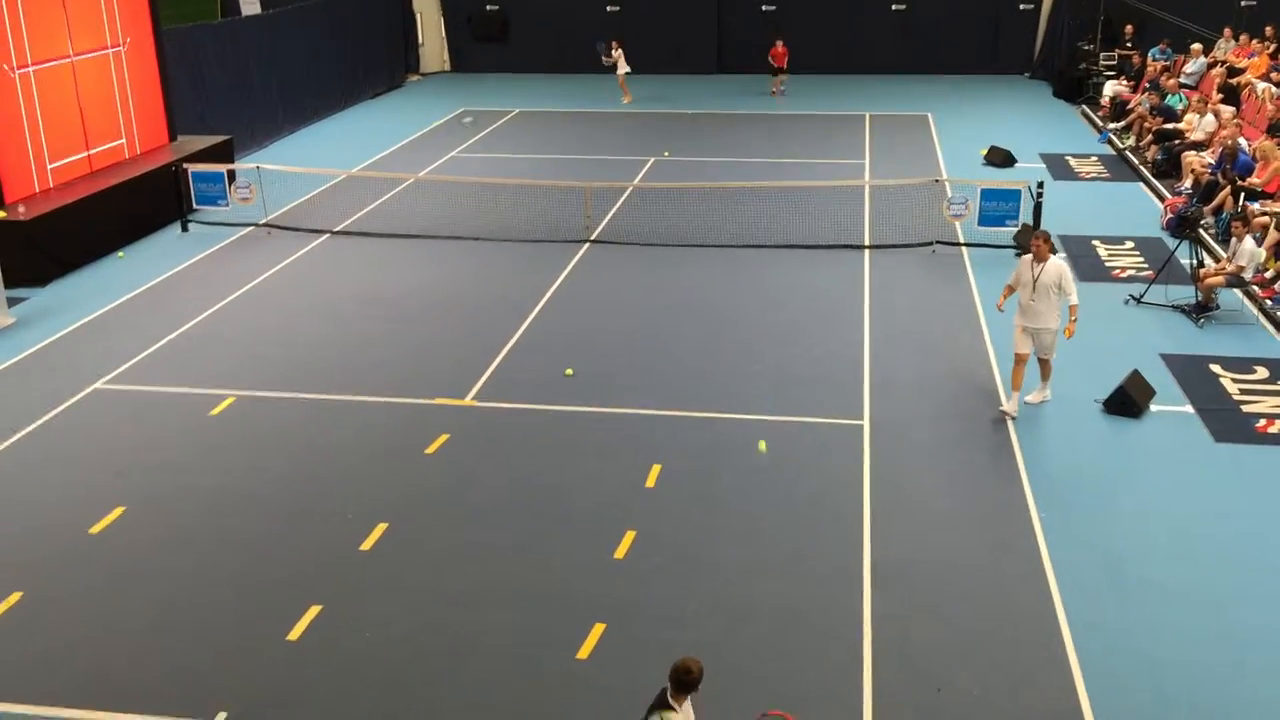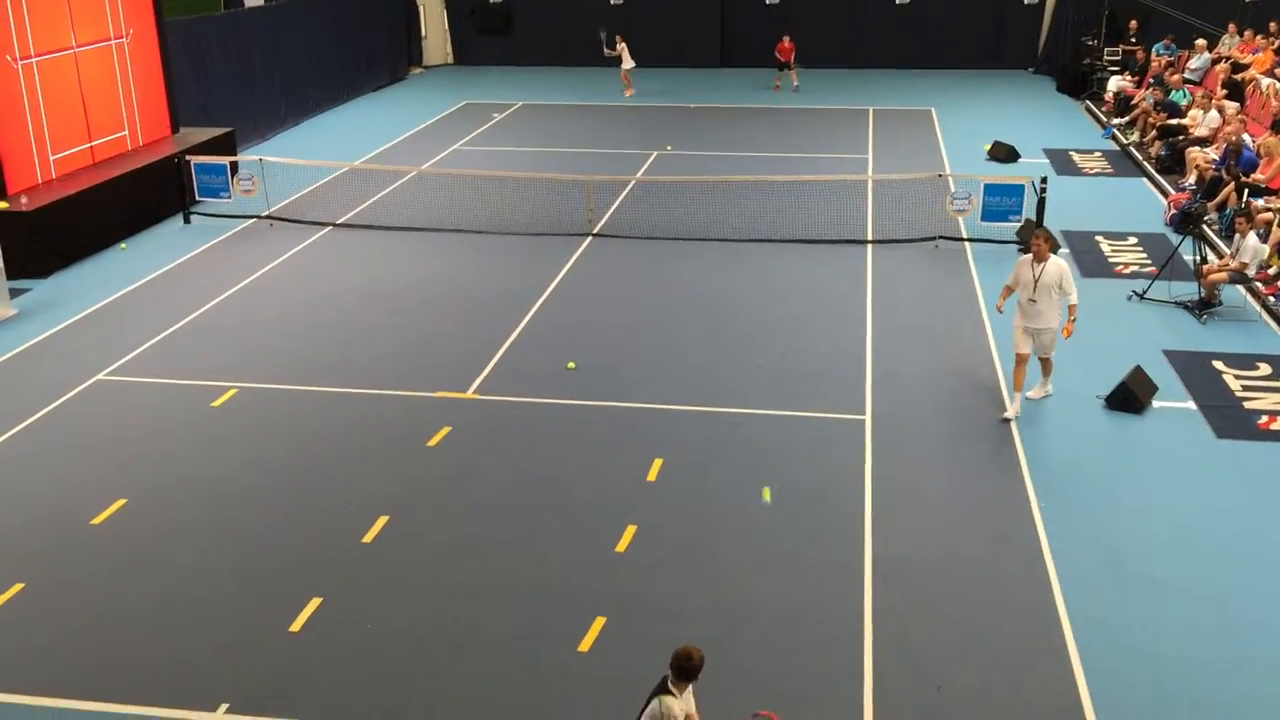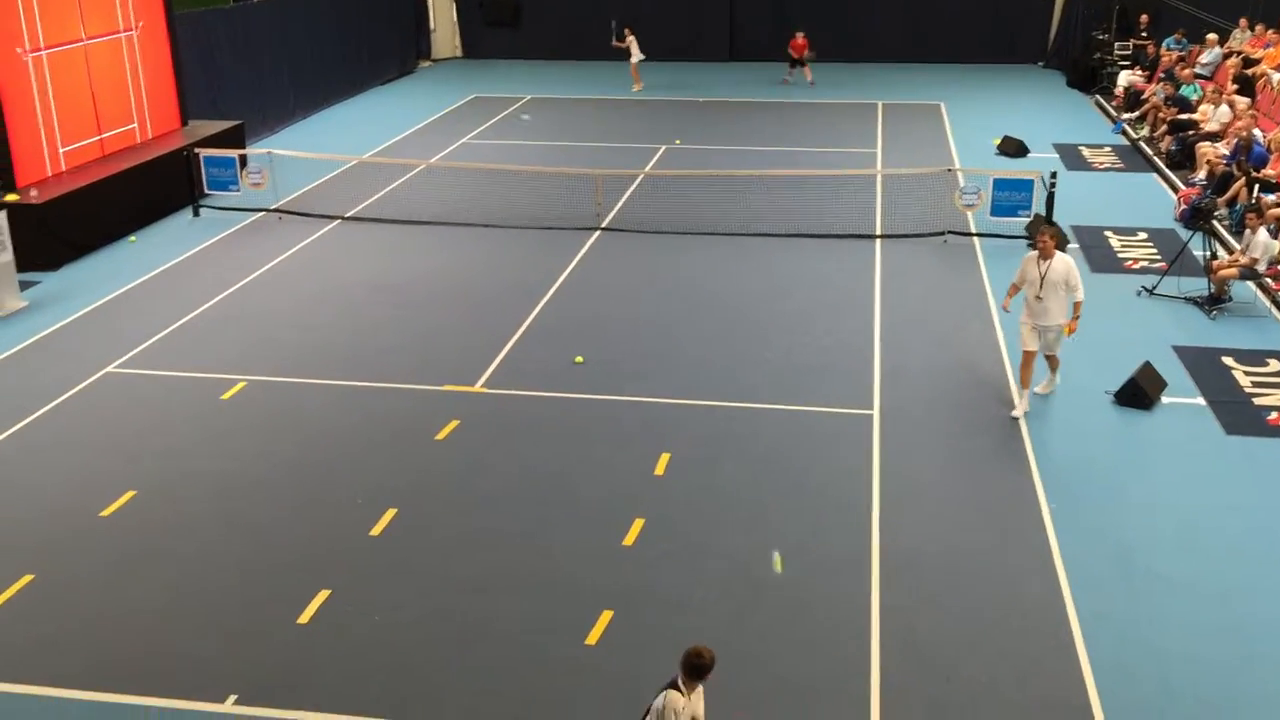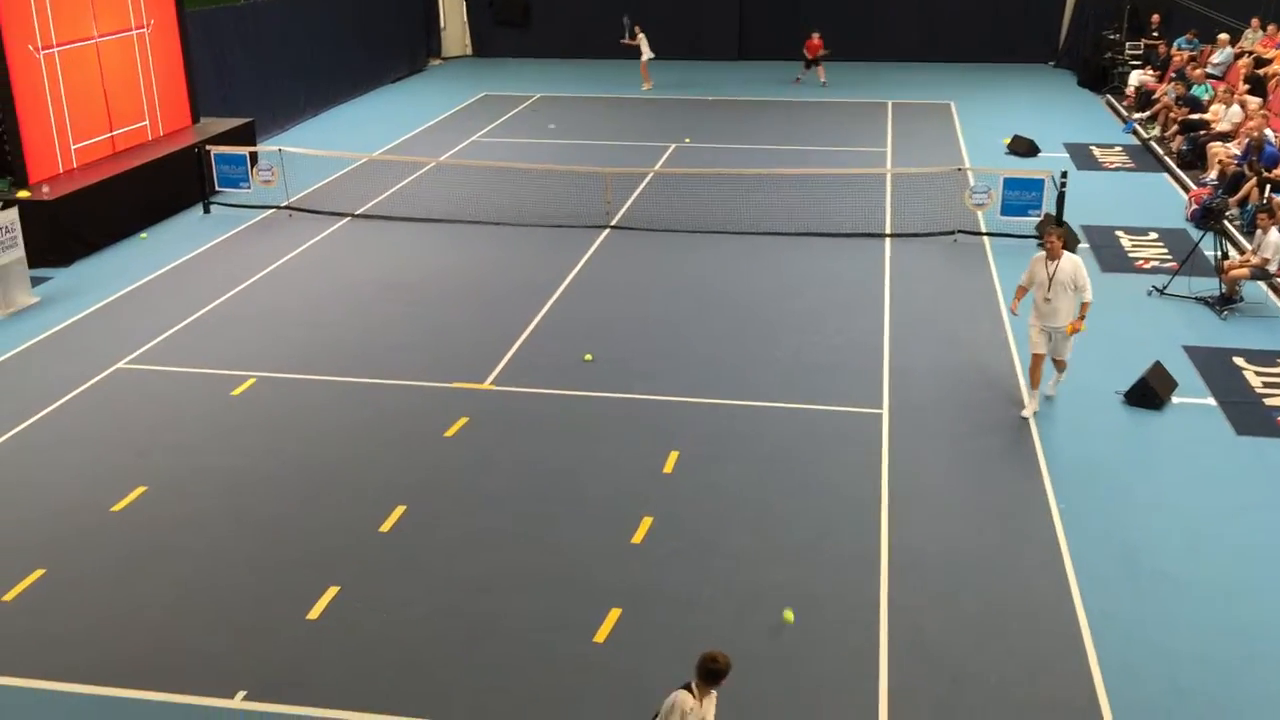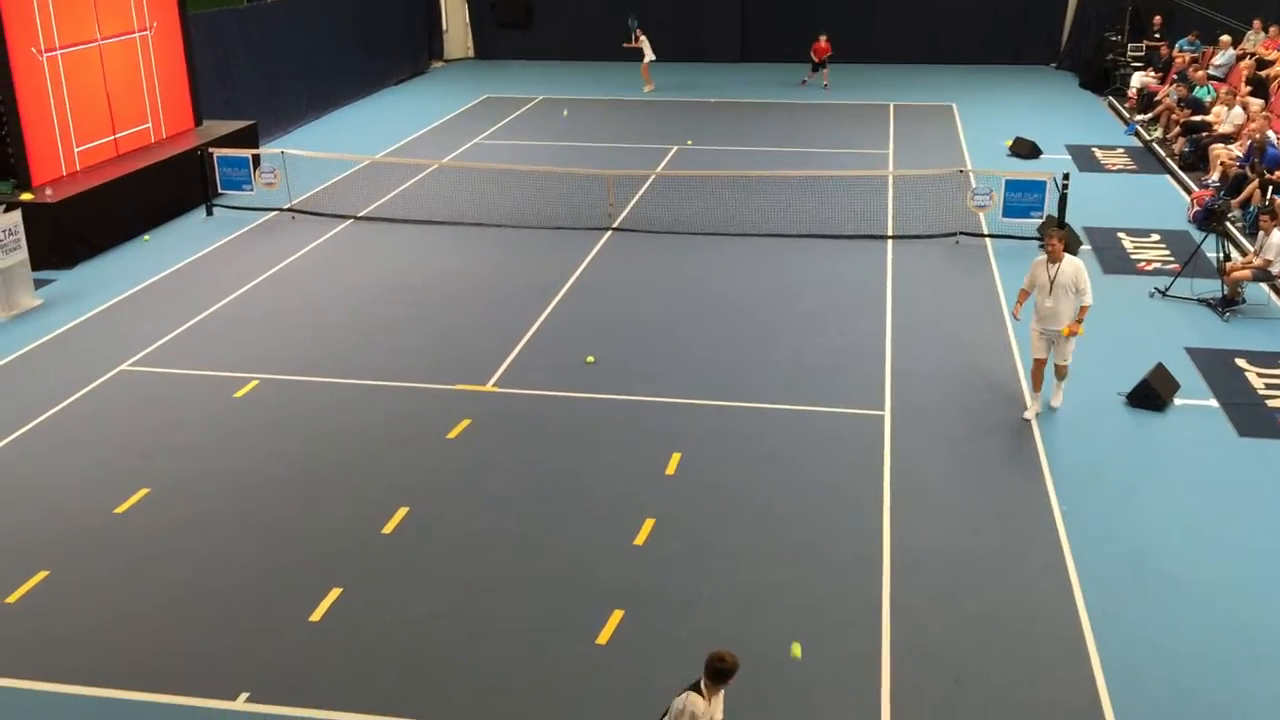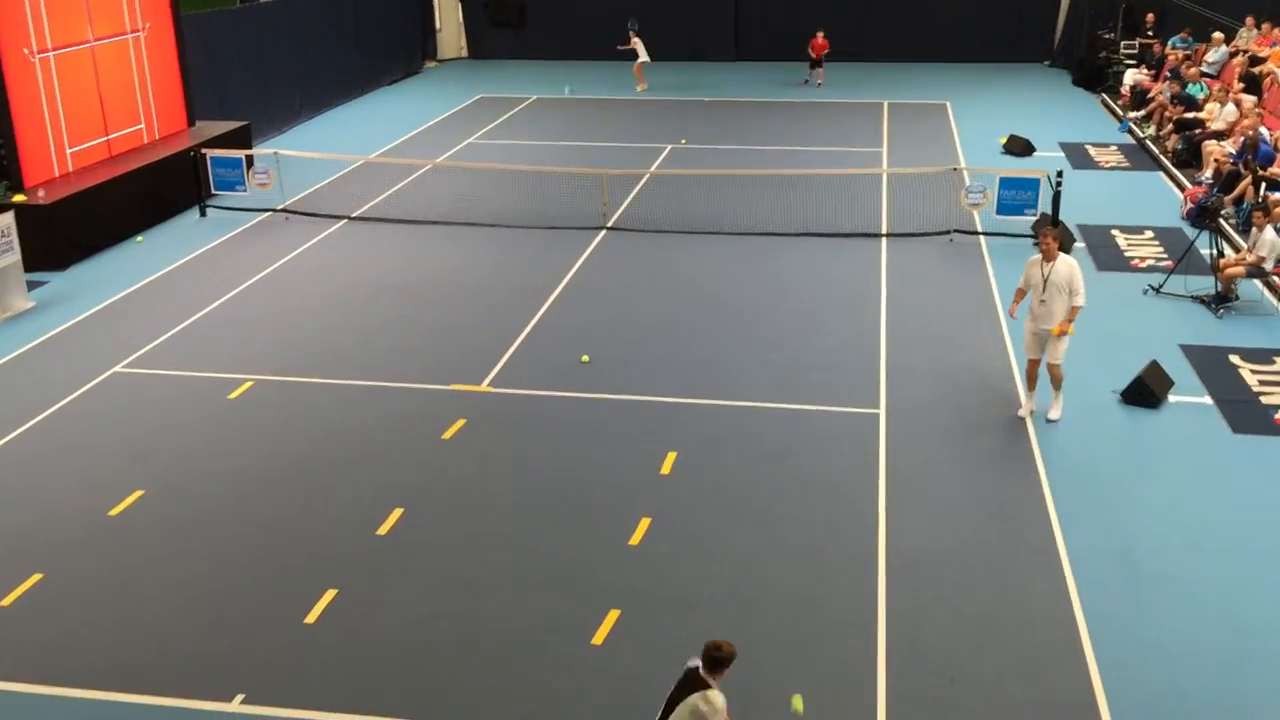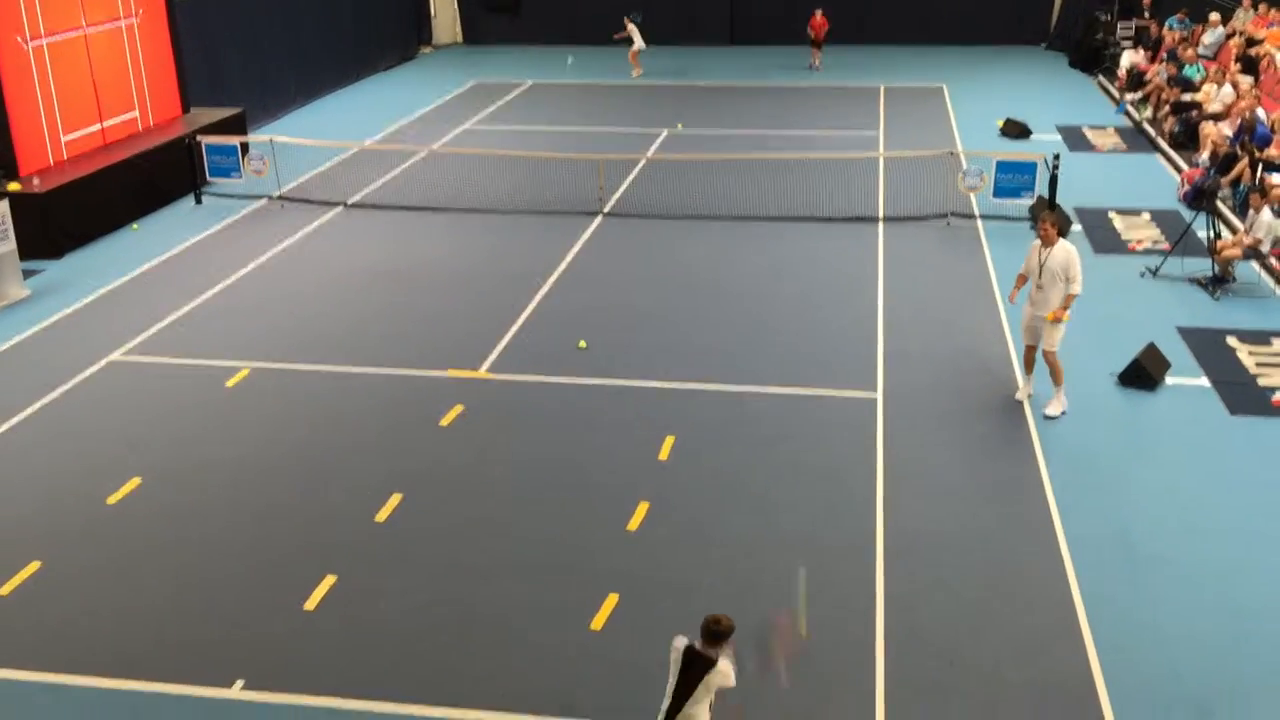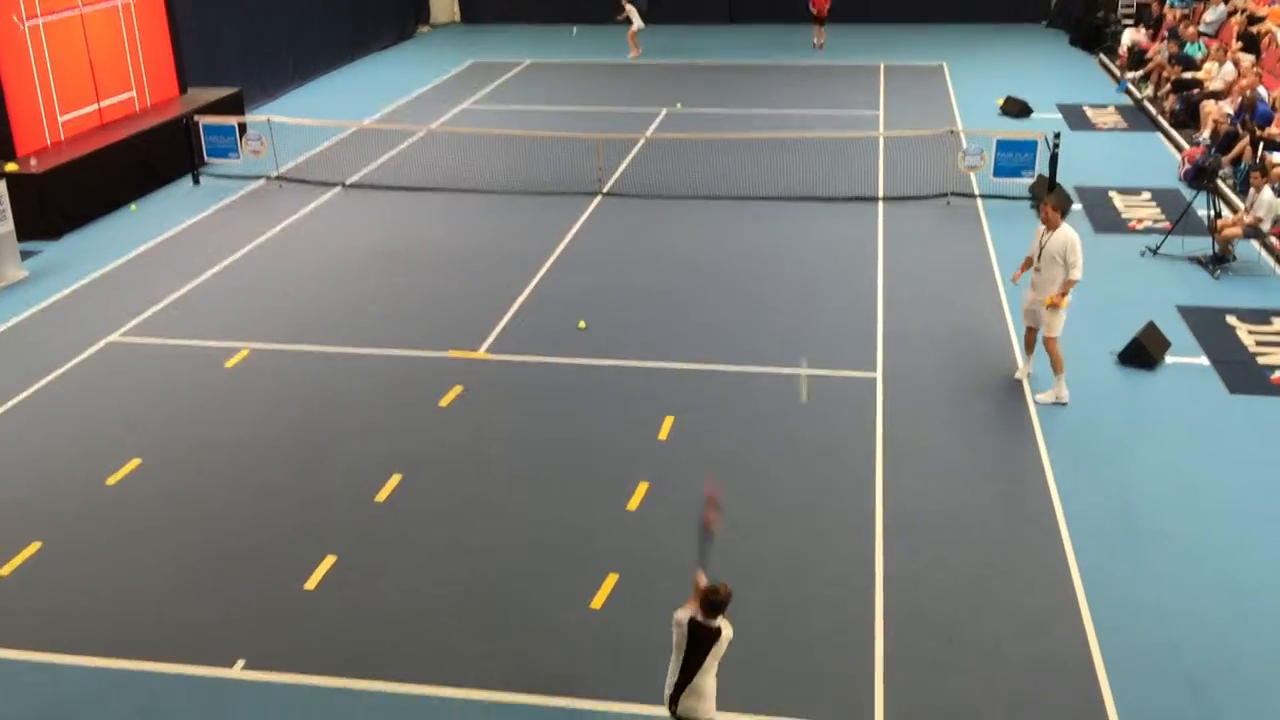
dt=0.1s
person 1, frame 1
left shoulder: (1060, 267)
right shoulder: (1024, 261)
left elbow: (1071, 295)
right elbow: (1013, 283)
left wrist: (1072, 320)
right wrist: (1003, 297)
left hip: (1047, 324)
right hip: (1023, 321)
left knee: (1044, 359)
right knee: (1020, 360)
left ankle: (1044, 391)
right ankle: (1013, 404)
person 1, frame 2
left shoulder: (1060, 266)
right shoulder: (1023, 261)
left elbow: (1071, 295)
right elbow: (1012, 284)
left wrist: (1071, 320)
right wrist: (1002, 298)
left hip: (1047, 324)
right hip: (1023, 321)
left knee: (1044, 358)
right knee: (1021, 360)
left ankle: (1045, 385)
right ankle: (1015, 405)
person 1, frame 3
left shoulder: (1066, 263)
right shoulder: (1029, 259)
left elbow: (1077, 292)
right elbow: (1018, 282)
left wrist: (1075, 317)
right wrist: (1008, 297)
left hip: (1056, 322)
right hip: (1030, 319)
left knee: (1051, 355)
right knee: (1027, 357)
left ankle: (1053, 379)
right ankle: (1023, 401)
person 1, frame 4
left shoulder: (1074, 263)
right shoulder: (1037, 260)
left elbow: (1086, 292)
right elbow: (1025, 284)
left wrist: (1081, 318)
right wrist: (1016, 299)
left hip: (1064, 323)
right hip: (1039, 321)
left knee: (1058, 359)
right knee: (1036, 359)
left ankle: (1058, 377)
right ankle: (1033, 400)
person 1, frame 5
left shoulder: (1076, 265)
right shoulder: (1038, 263)
left elbow: (1086, 296)
right elbow: (1027, 287)
left wrist: (1078, 321)
right wrist: (1019, 304)
left hip: (1065, 327)
right hip: (1040, 325)
left knee: (1060, 366)
right knee: (1038, 363)
left ankle: (1058, 387)
right ankle: (1035, 402)
person 1, frame 6
left shoulder: (1070, 265)
right shoulder: (1033, 262)
left elbow: (1079, 296)
right elbow: (1023, 286)
left wrist: (1069, 321)
right wrist: (1015, 303)
left hip: (1058, 326)
right hip: (1034, 324)
left knee: (1053, 368)
right knee: (1032, 363)
left ankle: (1057, 398)
right ankle: (1030, 401)
person 1, frame 7
left shoulder: (1068, 252)
right shoulder: (1034, 247)
left elbow: (1076, 284)
right elbow: (1025, 272)
left wrist: (1064, 308)
right wrist: (1016, 289)
left hip: (1054, 313)
right hip: (1032, 310)
left knee: (1049, 354)
right knee: (1029, 348)
left ankle: (1060, 399)
right ankle: (1027, 385)
person 1, frame 8
left shoulder: (1069, 237)
right shoulder: (1041, 230)
left elbow: (1076, 270)
left wrist: (1062, 294)
right wrist: (1021, 270)
left hip: (1054, 298)
right hip: (1034, 293)
left knee: (1049, 342)
right knee: (1030, 330)
left ankle: (1060, 390)
right ankle: (1027, 364)
